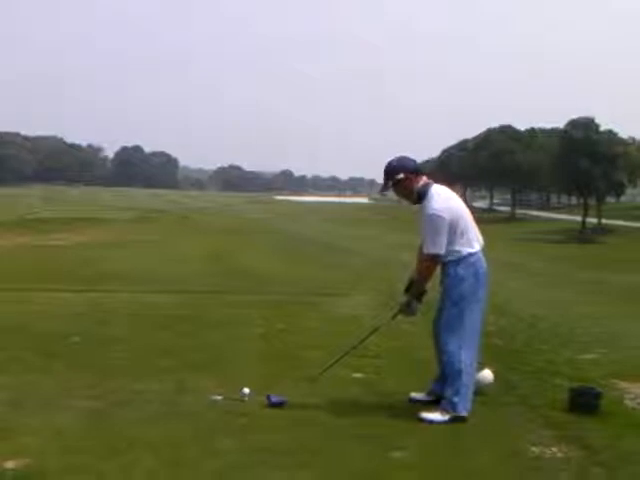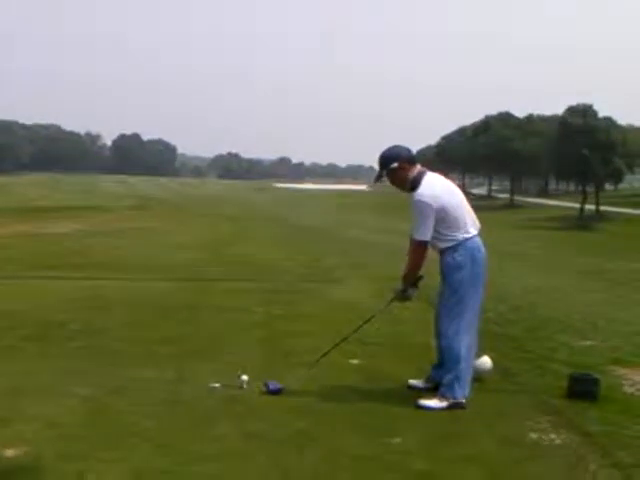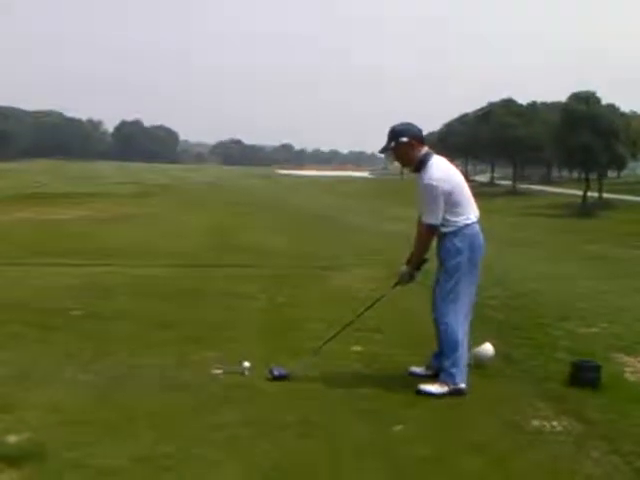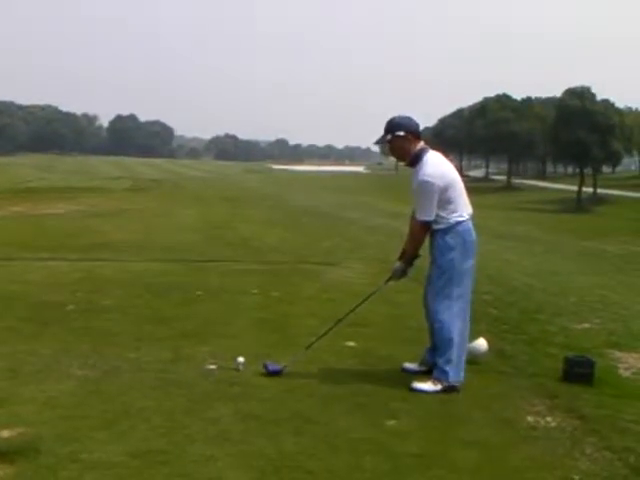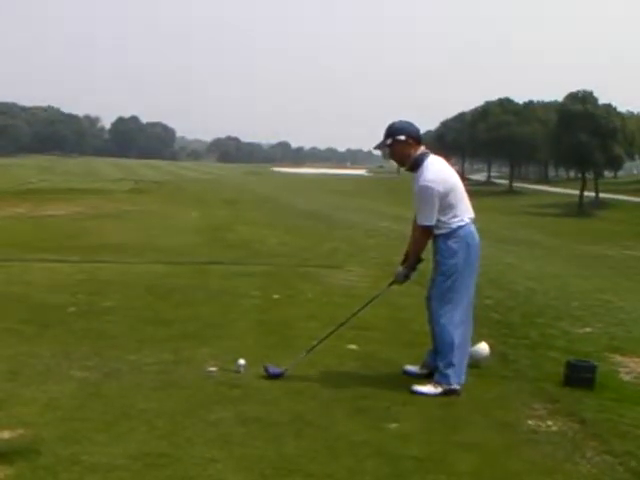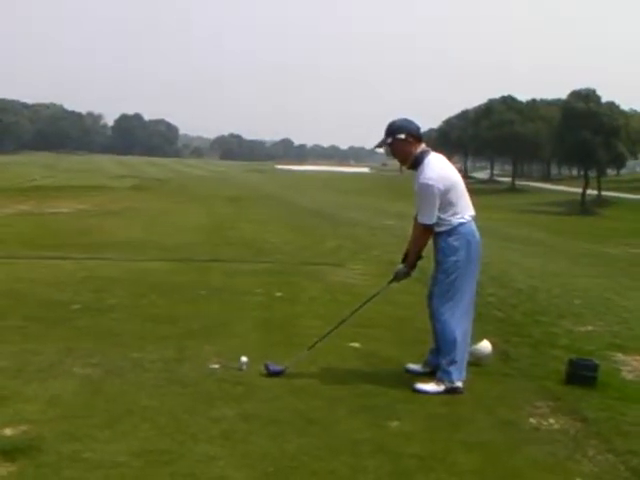
dt=0.5s
person 1, frame 1
left shoulder: (434, 208)
right shoulder: (434, 194)
left elbow: (432, 259)
right elbow: (426, 247)
left wrist: (413, 296)
right wrist: (413, 281)
left hip: (464, 270)
right hip: (458, 268)
left knee: (456, 336)
right knee: (444, 331)
left ankle: (455, 406)
right ankle: (442, 389)
person 1, frame 2
left shoulder: (423, 196)
right shoulder: (430, 181)
left elbow: (420, 246)
right elbow: (419, 240)
left wrist: (406, 283)
right wrist: (409, 274)
left hip: (462, 256)
right hip: (460, 253)
left knee: (454, 323)
right knee: (446, 319)
left ankle: (453, 393)
right ankle: (440, 376)
person 1, frame 3
left shoulder: (432, 178)
right shoulder: (434, 164)
left elbow: (429, 228)
right elbow: (425, 221)
left wrist: (411, 266)
right wrist: (413, 258)
left hip: (460, 241)
right hip: (456, 239)
left knee: (450, 307)
right knee: (443, 304)
left ankle: (453, 378)
right ankle: (441, 363)
person 1, frame 4
left shoulder: (427, 174)
right shoulder: (429, 160)
left elbow: (423, 225)
right elbow: (418, 217)
left wrist: (405, 262)
right wrist: (405, 252)
left hip: (452, 237)
right hip: (449, 235)
left knee: (445, 304)
right knee: (435, 301)
left ankle: (447, 375)
right ankle: (434, 359)
person 1, frame 5
left shoulder: (428, 180)
right shoulder: (430, 164)
left elbow: (425, 229)
right elbow: (420, 222)
left wrist: (408, 267)
right wrist: (408, 257)
left hip: (456, 242)
right hip: (452, 240)
left knee: (447, 308)
right knee: (437, 304)
left ankle: (448, 378)
right ankle: (436, 362)
person 1, frame 6
left shoulder: (428, 177)
right shoulder: (432, 161)
left elbow: (425, 227)
right elbow: (422, 219)
left wrist: (408, 264)
right wrist: (408, 254)
left hip: (456, 240)
right hip: (454, 237)
left knee: (448, 306)
right knee: (438, 302)
left ankle: (451, 377)
right ankle: (437, 360)
